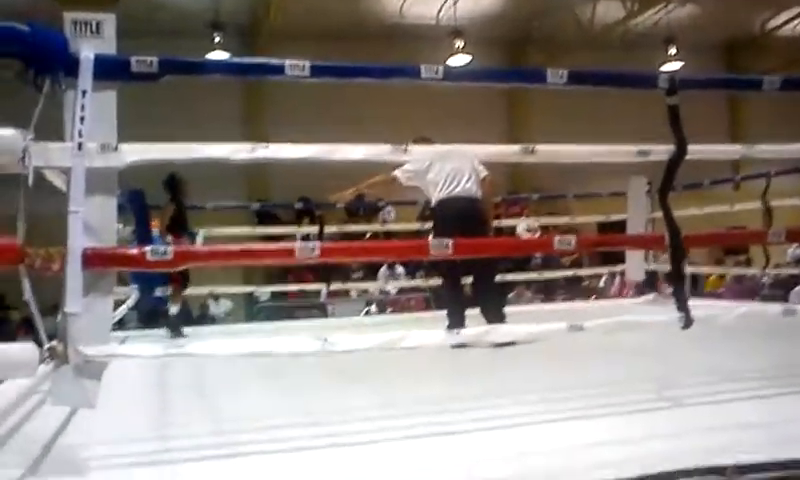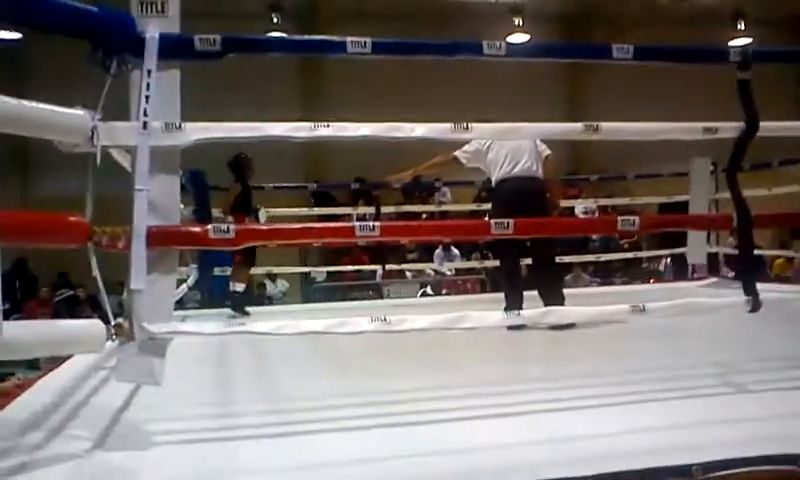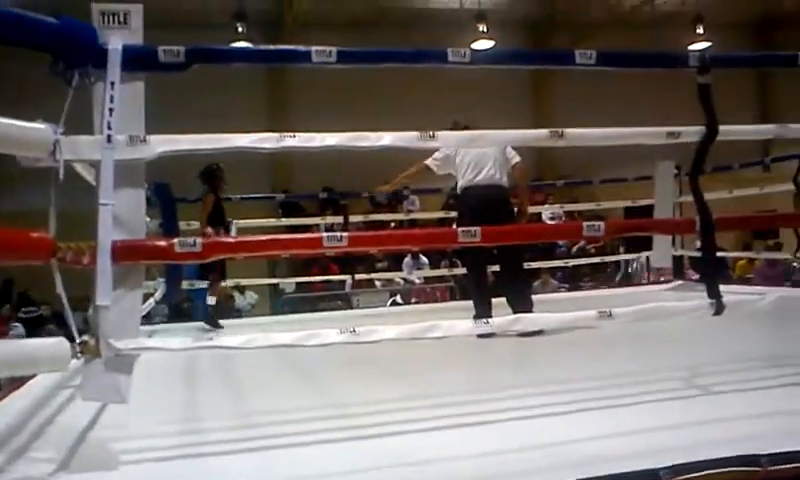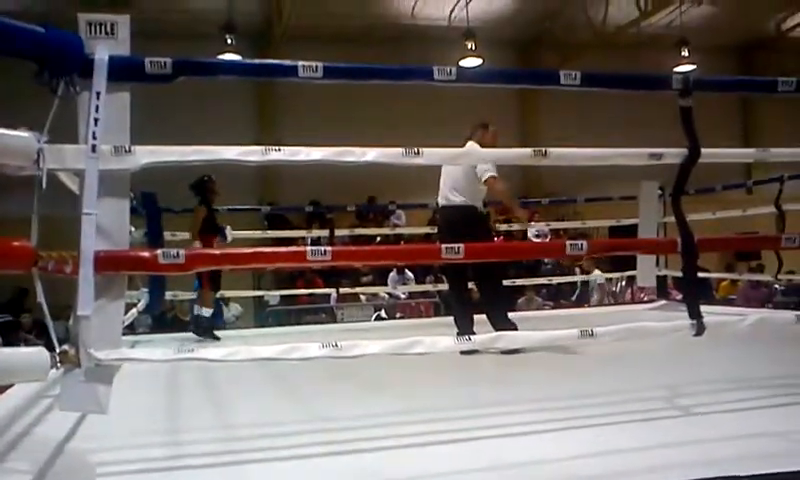
dt=0.4s
person 1, frame 1
left shoulder: (422, 161)
right shoulder: (463, 154)
left elbow: (389, 179)
right elbow: (486, 182)
left wrist: (354, 191)
right wrist: (488, 217)
left hip: (446, 210)
right hip: (472, 207)
left knee: (450, 272)
right knee: (483, 269)
left ankle: (456, 326)
right ankle: (497, 323)
person 1, frame 2
left shoulder: (484, 142)
left elbow: (448, 159)
right elbow: (549, 162)
left wrist: (412, 172)
right wrist: (554, 197)
left hip: (506, 191)
right hip: (534, 188)
left knee: (508, 254)
right knee: (543, 250)
left ankle: (514, 309)
right ankle: (555, 307)
person 1, frame 3
left shoulder: (454, 147)
left elbow: (421, 167)
right elbow: (518, 169)
left wrist: (392, 185)
right wrist: (523, 206)
left hip: (470, 199)
right hip: (498, 196)
left knee: (475, 262)
right knee: (510, 258)
left ankle: (483, 316)
right ankle: (524, 313)
person 1, frame 4
right shoulder: (479, 154)
right elbow: (492, 182)
right wrist: (516, 208)
left hip: (446, 216)
right hip: (468, 215)
left knee: (456, 278)
right knee: (489, 275)
left ankle: (465, 333)
right ankle: (504, 330)
person 2, frame 1
left shoulder: (179, 204)
right shoulder: (172, 204)
right elbow: (162, 229)
left wrist: (187, 239)
right wrist: (174, 241)
left knee: (179, 286)
right knee: (179, 286)
left ankle: (172, 319)
right ankle: (173, 320)
person 2, frame 2
left shoulder: (245, 184)
right shoulder: (238, 184)
right elbow: (227, 209)
left wrist: (256, 213)
right wrist: (233, 224)
left knee: (241, 266)
right knee: (243, 266)
left ankle: (235, 300)
right ankle: (237, 300)
person 2, frame 3
left shoulder: (216, 195)
right shoulder: (210, 195)
right elbow: (204, 222)
left wrist: (226, 226)
right wrist: (213, 235)
left knee: (217, 279)
right knee: (216, 279)
left ankle: (211, 312)
right ankle: (210, 313)
person 2, frame 4
left shoulder: (208, 208)
right shoulder: (202, 208)
right elbow: (194, 233)
left wrist: (222, 230)
left knee: (206, 290)
right knee: (209, 290)
left ankle: (198, 324)
right ankle: (204, 325)
